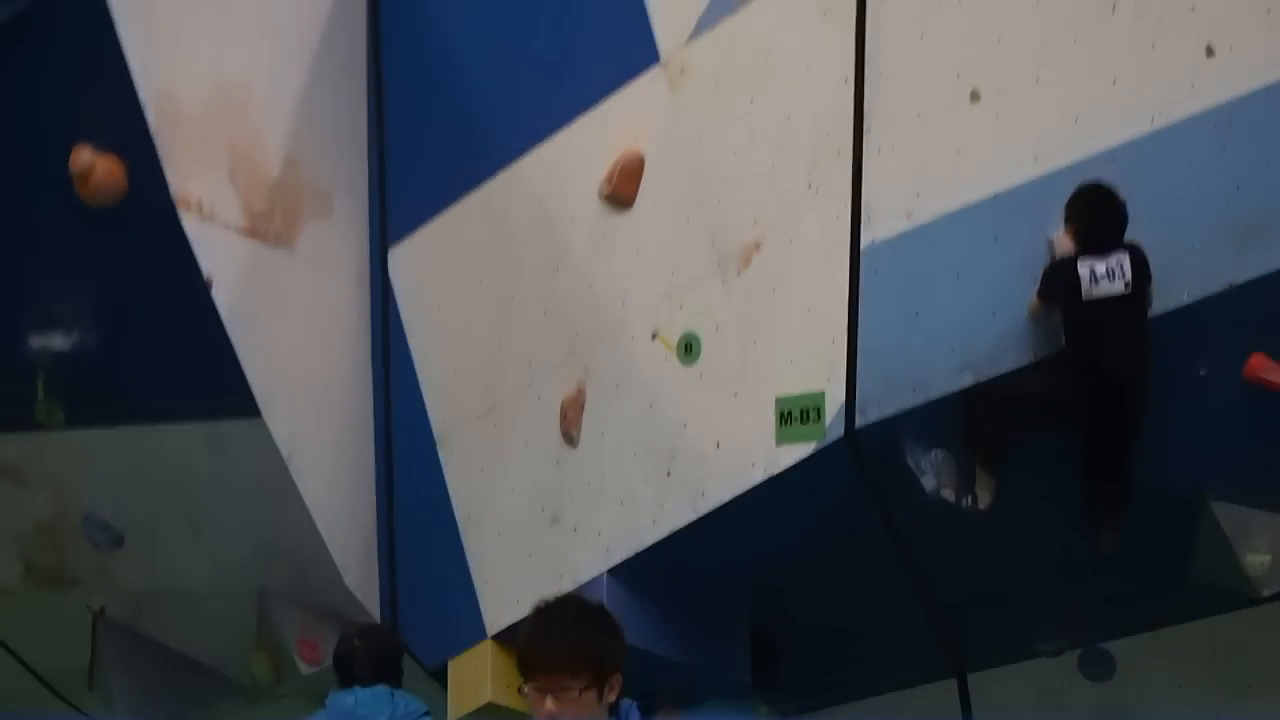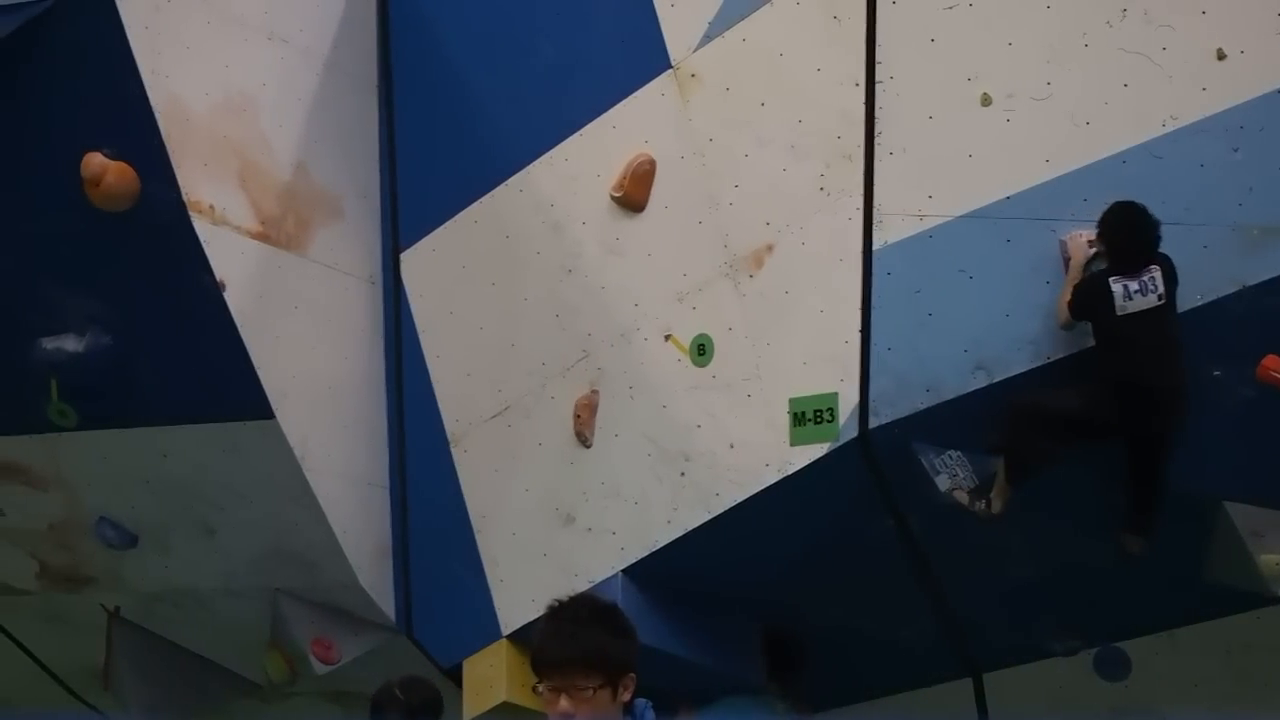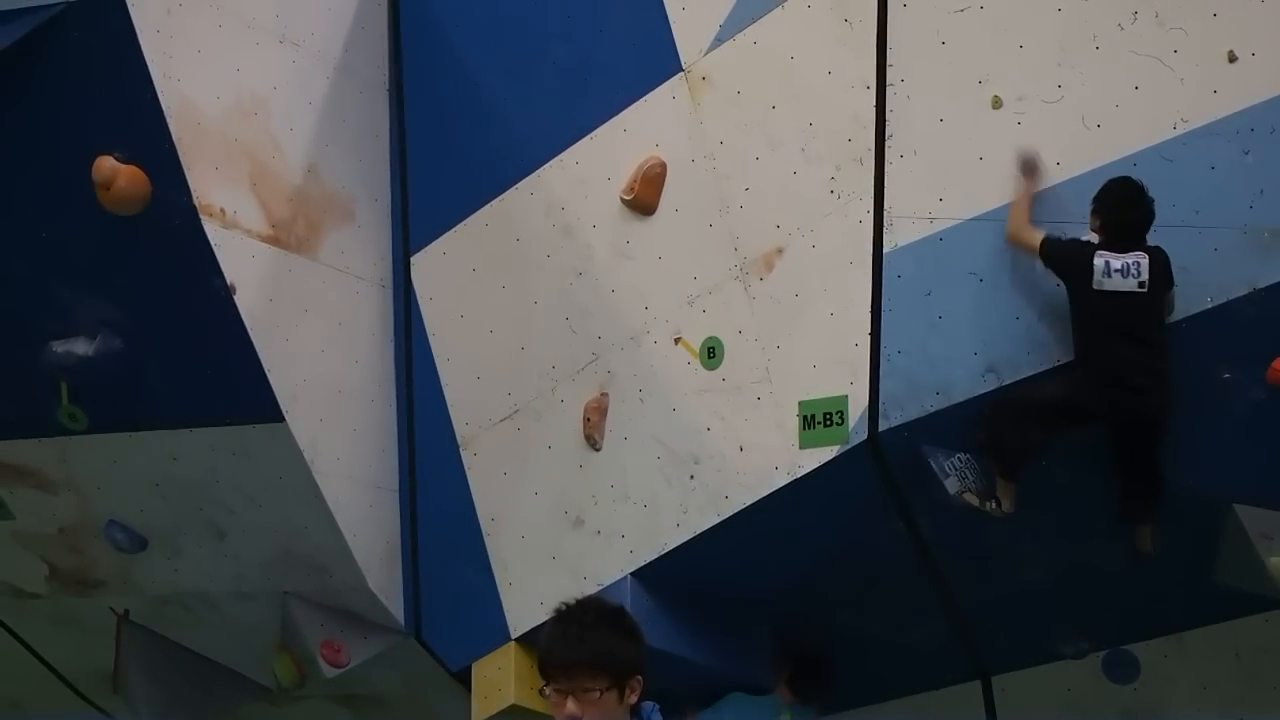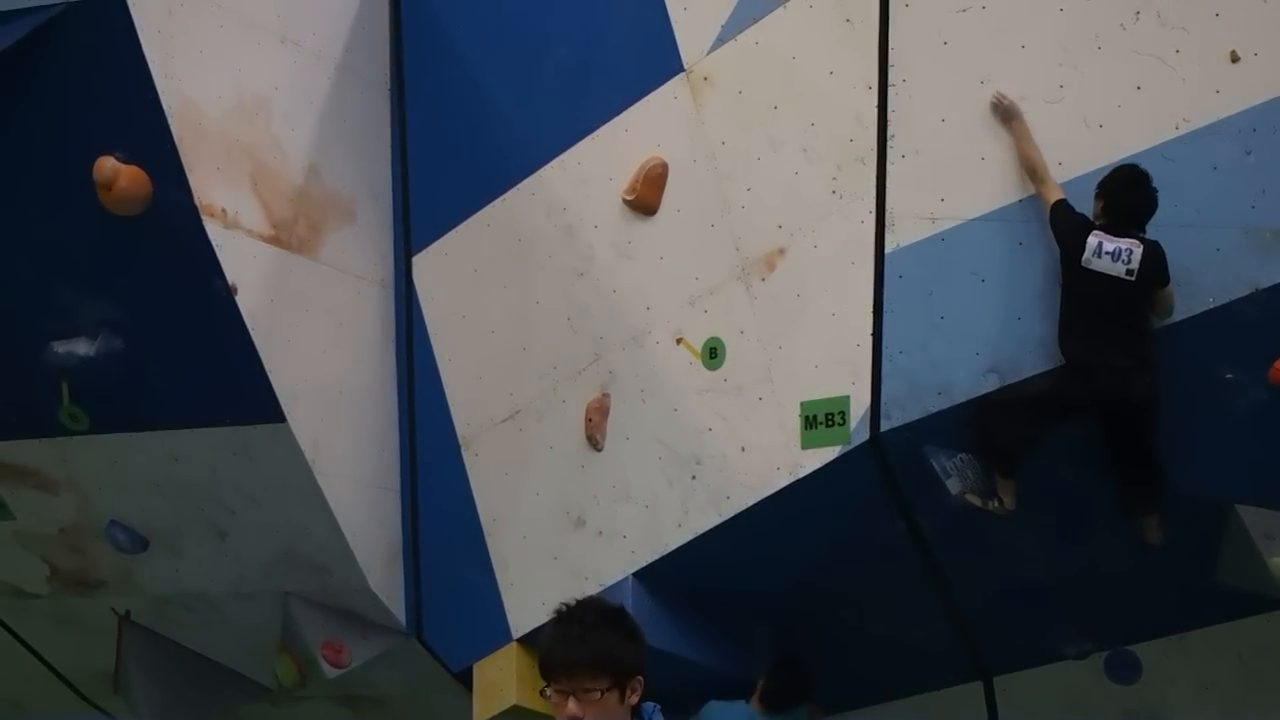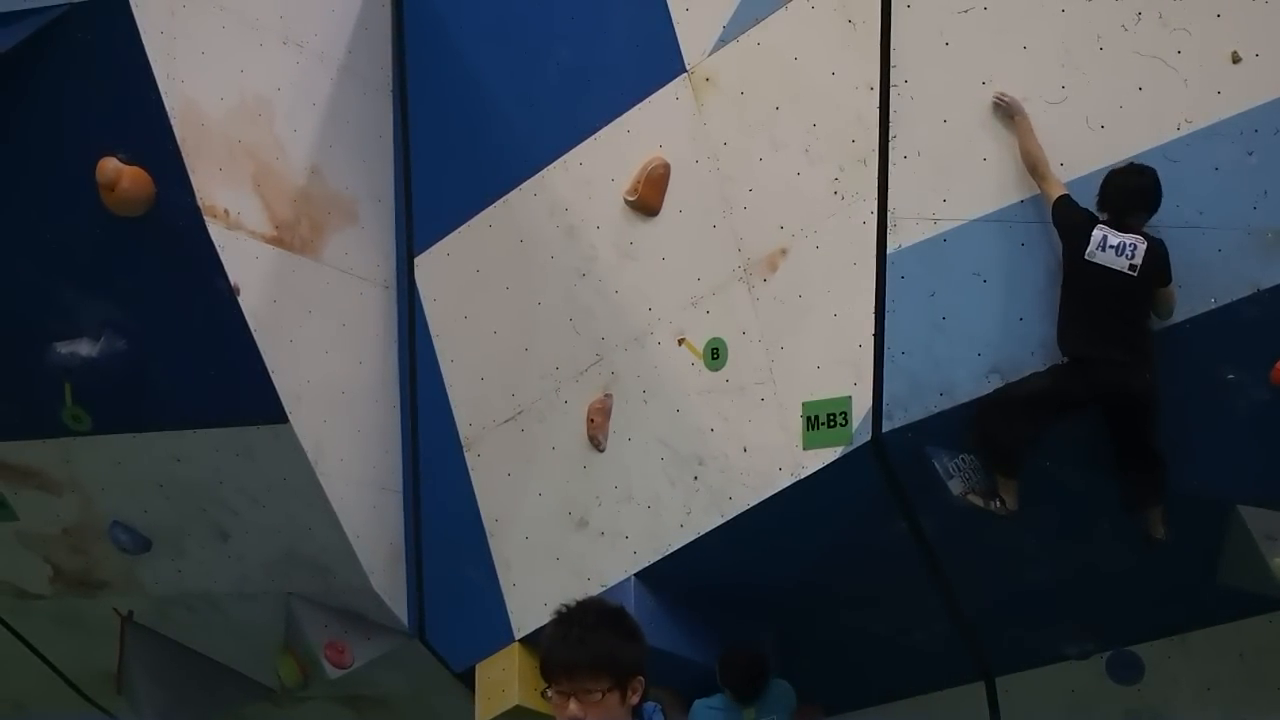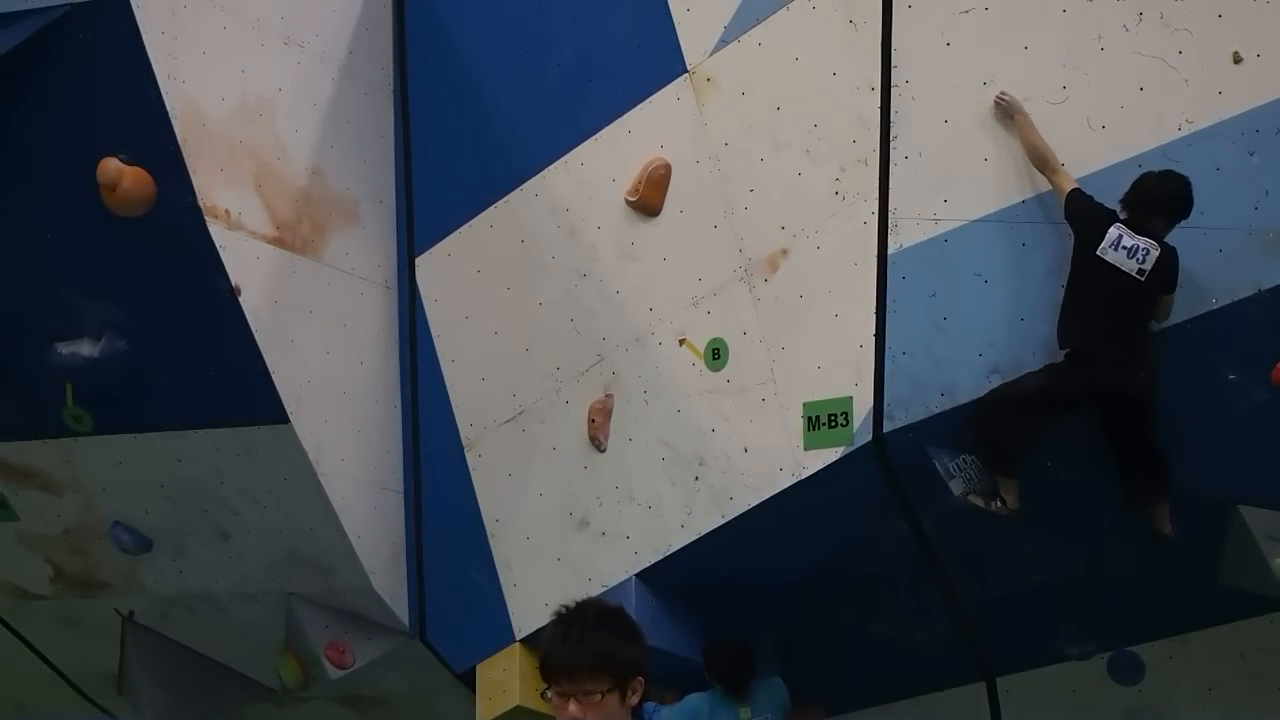
dt=0.4s
person 1, frame 1
left shoulder: (1066, 271)
right shoulder: (1135, 259)
left elbow: (1037, 312)
left hip: (1080, 385)
right hip: (1129, 391)
left knee: (998, 398)
right knee: (1109, 459)
left ankle: (984, 493)
right ankle: (1106, 531)
person 1, frame 2
left shoulder: (1095, 287)
right shoulder: (1164, 268)
left elbow: (1064, 319)
left wrist: (1076, 263)
right wrist: (1118, 248)
left hip: (1115, 402)
right hip: (1167, 403)
left knee: (1025, 417)
right knee: (1148, 471)
left ankle: (997, 501)
right ankle: (1137, 535)
person 1, frame 3
left shoulder: (1079, 257)
right shoulder: (1158, 259)
left elbow: (1016, 231)
right elbow: (1167, 310)
left wrist: (1027, 181)
left hip: (1094, 385)
right hip: (1149, 391)
left knee: (1009, 411)
right knee: (1140, 461)
left ankle: (1004, 499)
right ankle: (1144, 532)
person 1, frame 4
left shoulder: (1076, 235)
right shoulder: (1151, 254)
left elbow: (1039, 176)
right elbow: (1165, 310)
left wrist: (1015, 121)
left hip: (1082, 376)
right hip: (1135, 382)
left knee: (998, 413)
right knee: (1136, 454)
left ankle: (1004, 498)
right ankle: (1149, 526)
person 1, frame 5
left shoulder: (1080, 229)
right shoulder: (1154, 252)
left elbow: (1040, 171)
right elbow: (1165, 310)
left wrist: (1019, 118)
left hip: (1083, 371)
right hip: (1135, 376)
left knee: (998, 412)
right knee: (1140, 450)
left ankle: (1007, 498)
right ankle: (1155, 526)
person 1, frame 6
left shoulder: (1095, 224)
right shoulder: (1165, 258)
left elbow: (1049, 166)
right elbow: (1161, 314)
left wrist: (1019, 116)
left hip: (1082, 368)
right hip: (1133, 375)
left knee: (996, 411)
right knee: (1140, 449)
left ankle: (1008, 498)
right ankle: (1163, 525)
